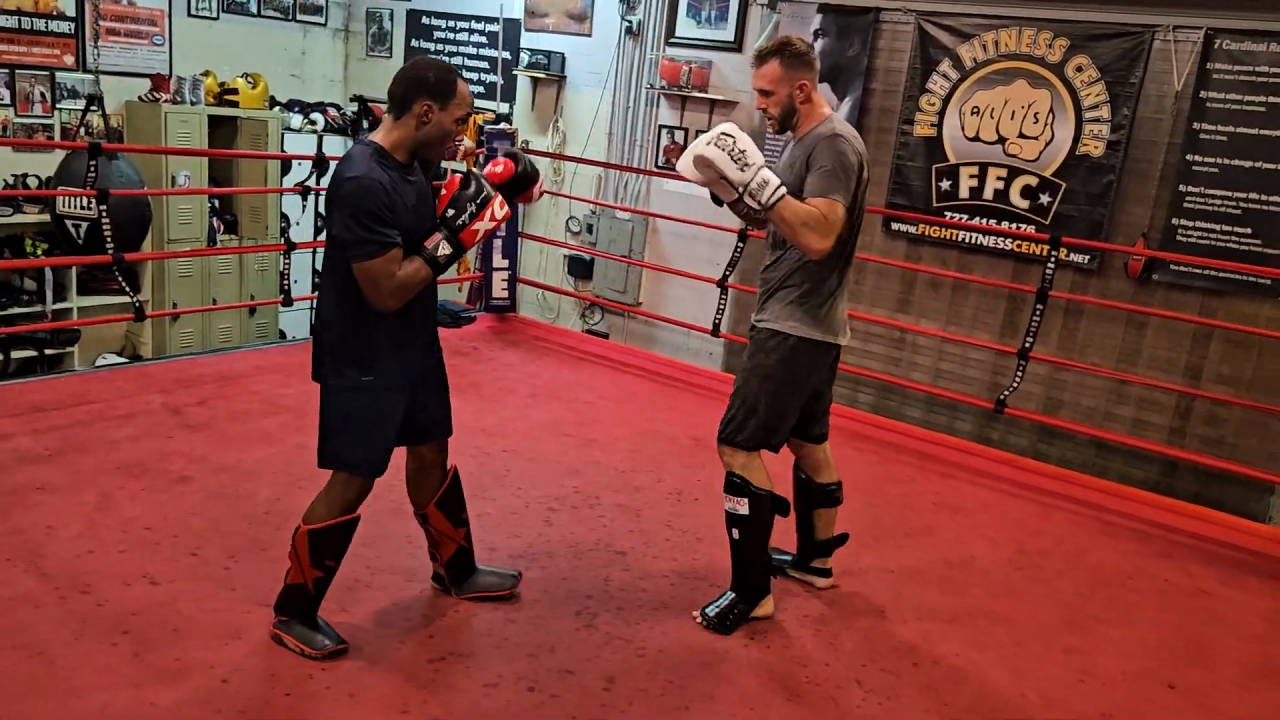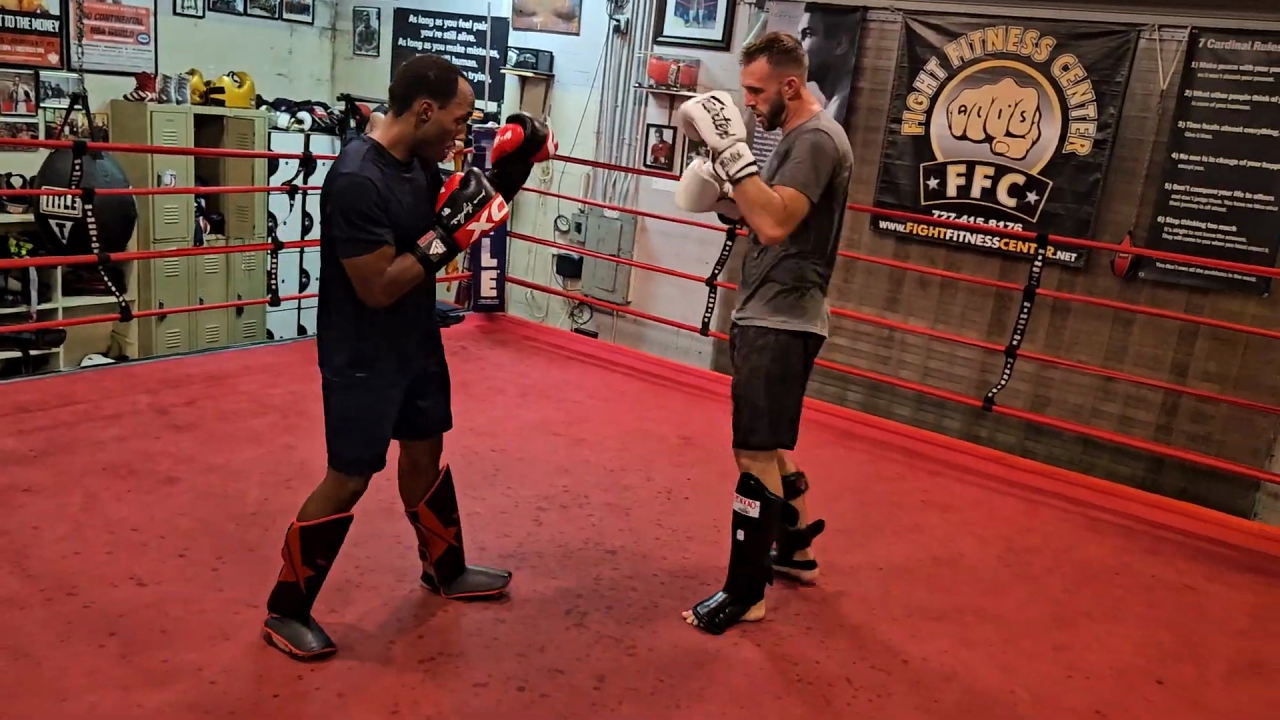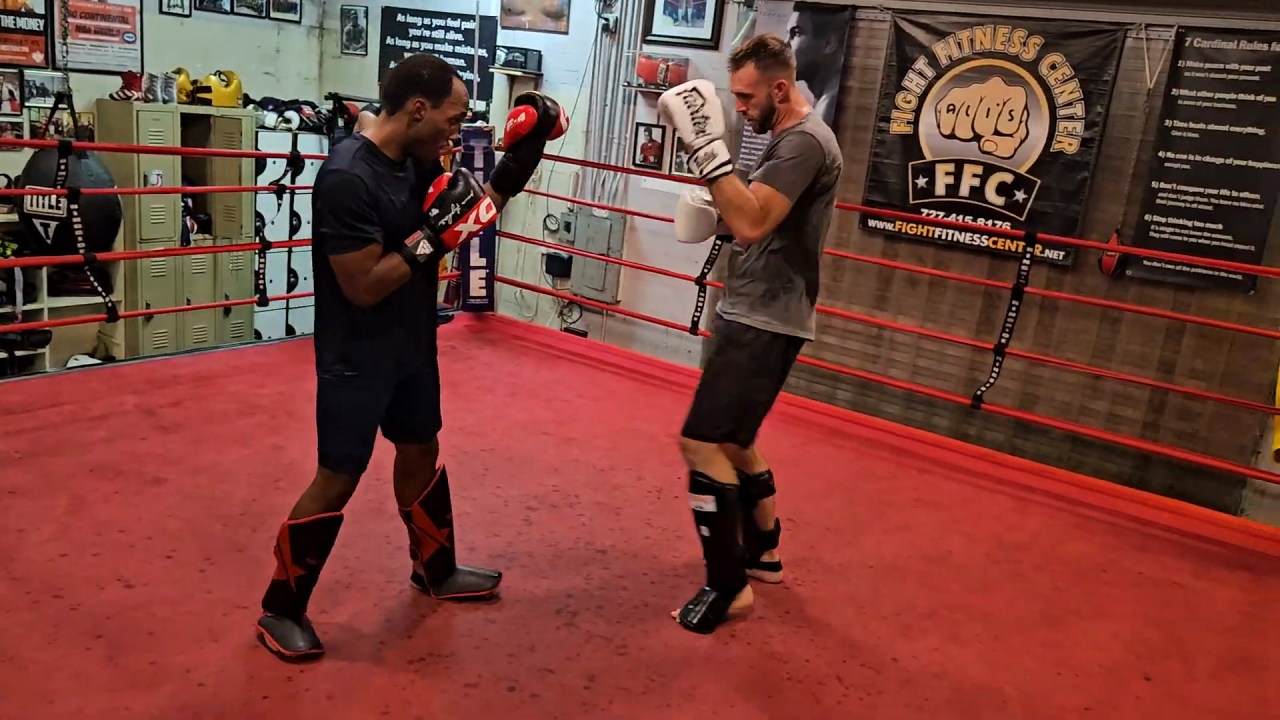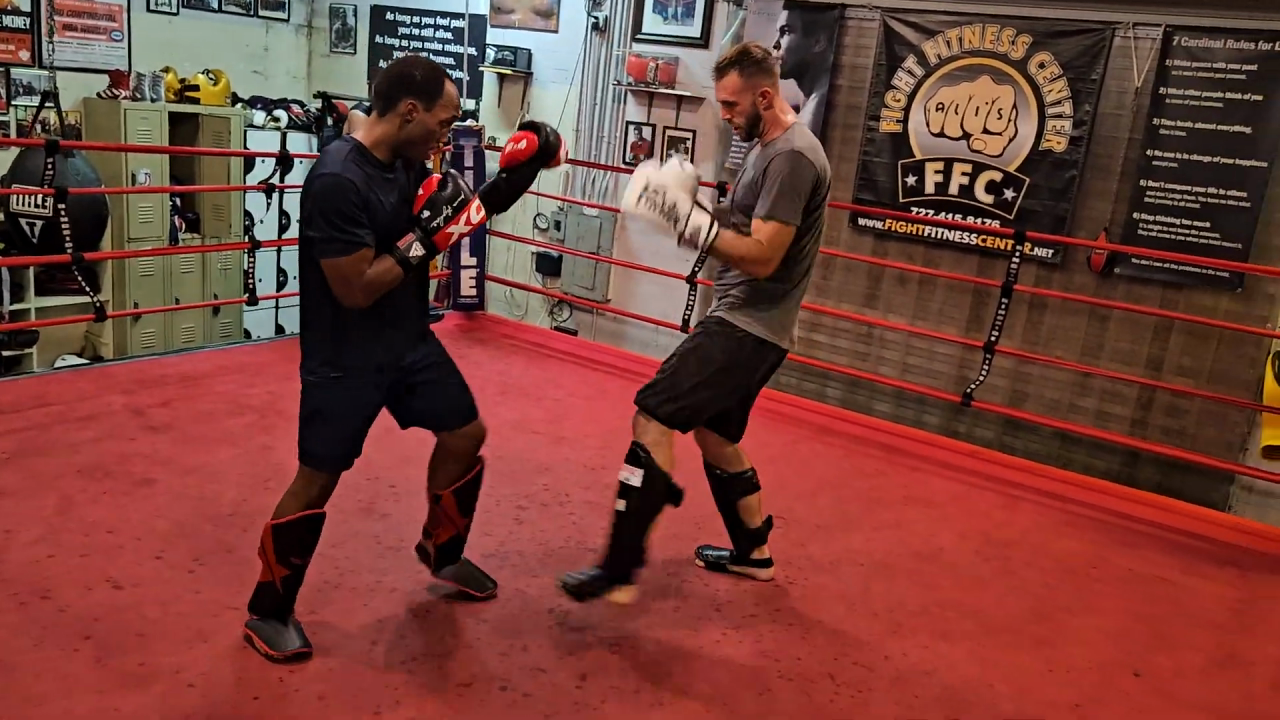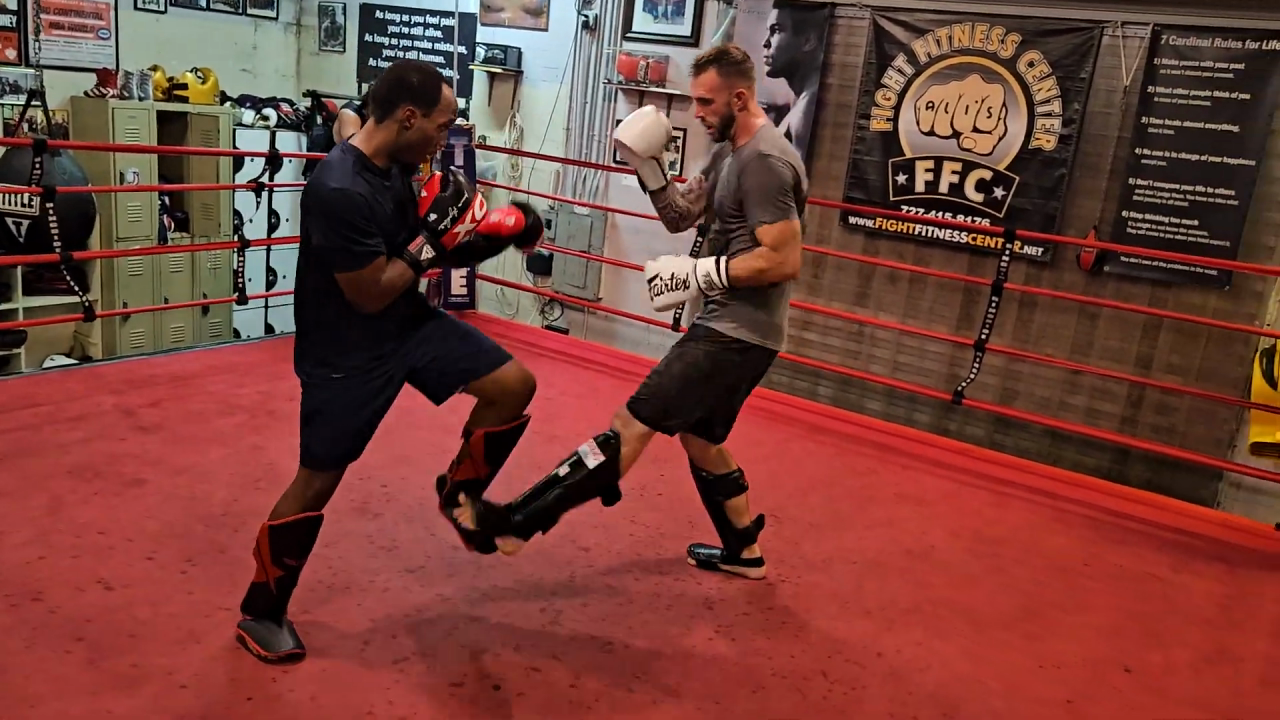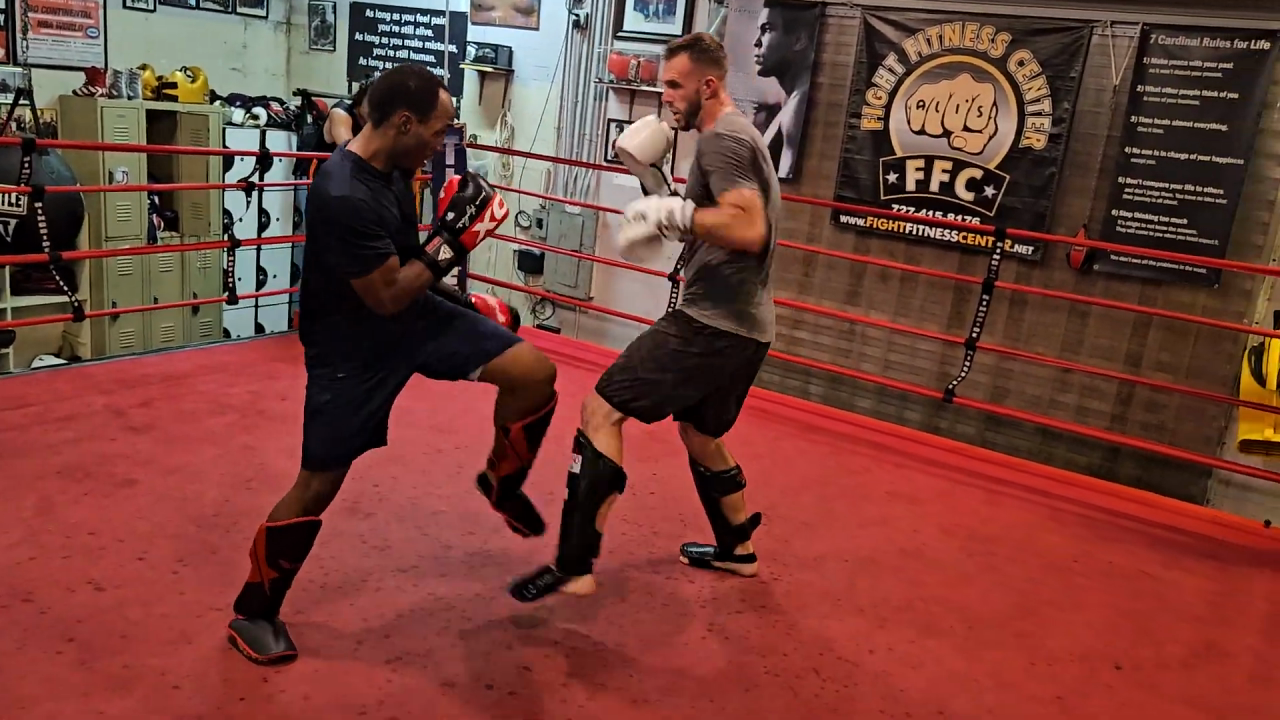
dt=0.1s
person 1, frame 1
left shoulder: (414, 165)
right shoulder: (363, 183)
left elbow: (426, 235)
right elbow: (385, 291)
left wrist: (496, 194)
right wrist: (452, 235)
left hip: (415, 346)
right hip: (363, 361)
left knee: (431, 455)
right knee: (351, 482)
left ankle: (455, 569)
right ankle: (294, 612)
person 1, frame 2
left shoulder: (418, 162)
right shoulder: (357, 180)
right elbow: (378, 288)
left wrist: (508, 165)
right wrist: (448, 233)
left hip: (416, 343)
right hip: (363, 358)
left knee: (424, 454)
right knee: (349, 480)
left ankle: (445, 569)
right ankle: (286, 611)
person 1, frame 3
left shoulder: (416, 160)
right shoulder: (347, 178)
left elbow: (479, 204)
right elbow: (364, 286)
left wrist: (524, 150)
right wrist: (435, 233)
left hip: (414, 341)
right hip: (358, 357)
left knee: (421, 454)
right knee: (337, 480)
left ankle: (436, 570)
right ankle: (280, 610)
person 1, frame 4
left shoulder: (405, 162)
right shoulder: (337, 180)
left elbow: (464, 212)
right elbow: (357, 289)
left wrist: (518, 170)
right wrist: (427, 236)
left hip: (408, 338)
right hip: (345, 357)
left knee: (466, 436)
right knee: (319, 479)
left ankle: (442, 553)
right ankle: (268, 611)
person 1, frame 5
left shoulder: (394, 164)
right shoulder: (340, 191)
right elbow: (372, 295)
left wrist: (488, 234)
right wrist: (437, 238)
left hip: (409, 321)
right hip: (346, 351)
left knee: (516, 384)
right knee: (317, 481)
left ankle: (461, 489)
right ankle: (261, 612)
person 1, frame 6
left shoulder: (392, 167)
right shoulder: (342, 196)
right elbow: (387, 296)
right wrist: (452, 239)
left hip: (419, 315)
right hip: (353, 350)
left knee: (535, 371)
right knee: (319, 483)
left ankle: (502, 484)
right ankle: (253, 612)
person 2, frame 1
left shoulder: (833, 144)
right shoulder: (808, 140)
left elbow: (817, 238)
left wrist: (751, 172)
right wrist: (735, 185)
left hip: (797, 329)
right hip: (789, 322)
left knee: (741, 449)
right knee: (807, 446)
left ankle: (751, 589)
right ankle: (814, 557)
person 2, frame 2
left shoulder: (816, 140)
right shoulder: (796, 135)
left elbow: (774, 226)
left wrist: (730, 149)
right wrist: (724, 194)
left hip: (780, 323)
right hip: (766, 316)
left knee: (754, 451)
right knee: (771, 443)
left ankle: (745, 591)
right ankle: (794, 548)
person 2, frame 3
left shoulder: (799, 142)
right shoulder: (791, 138)
left elbow: (755, 216)
left wrist: (706, 145)
right wrist: (718, 211)
left hip: (762, 322)
right hip: (747, 314)
left knee: (702, 443)
right knee: (733, 441)
left ankle: (728, 584)
right ankle: (762, 548)
person 2, frame 4
left shoulder: (793, 157)
right shoulder: (768, 147)
left elbow: (760, 258)
right elbow: (737, 226)
left wrist: (687, 221)
right wrist: (688, 208)
left hip: (750, 326)
right hip: (743, 320)
left knee: (652, 419)
right knee: (714, 434)
left ankle: (622, 565)
right ankle: (751, 549)
person 2, frame 5
left shoulder: (769, 160)
right shoulder: (732, 152)
left elbow: (784, 261)
right elbow: (681, 213)
left wrist: (700, 272)
right wrist: (647, 167)
left hip: (738, 332)
right hip: (732, 328)
left knee: (636, 422)
right knee: (699, 439)
left ankle: (516, 521)
right ankle: (743, 550)
person 2, frame 6
left shoulder: (726, 140)
right shoulder: (723, 143)
left elbow: (747, 231)
right elbow: (699, 222)
left wrist: (670, 213)
right wrist: (650, 180)
left hip: (715, 320)
right hip: (736, 322)
left knee: (603, 409)
right knee: (700, 434)
left ankle: (573, 563)
right ankle: (736, 545)
